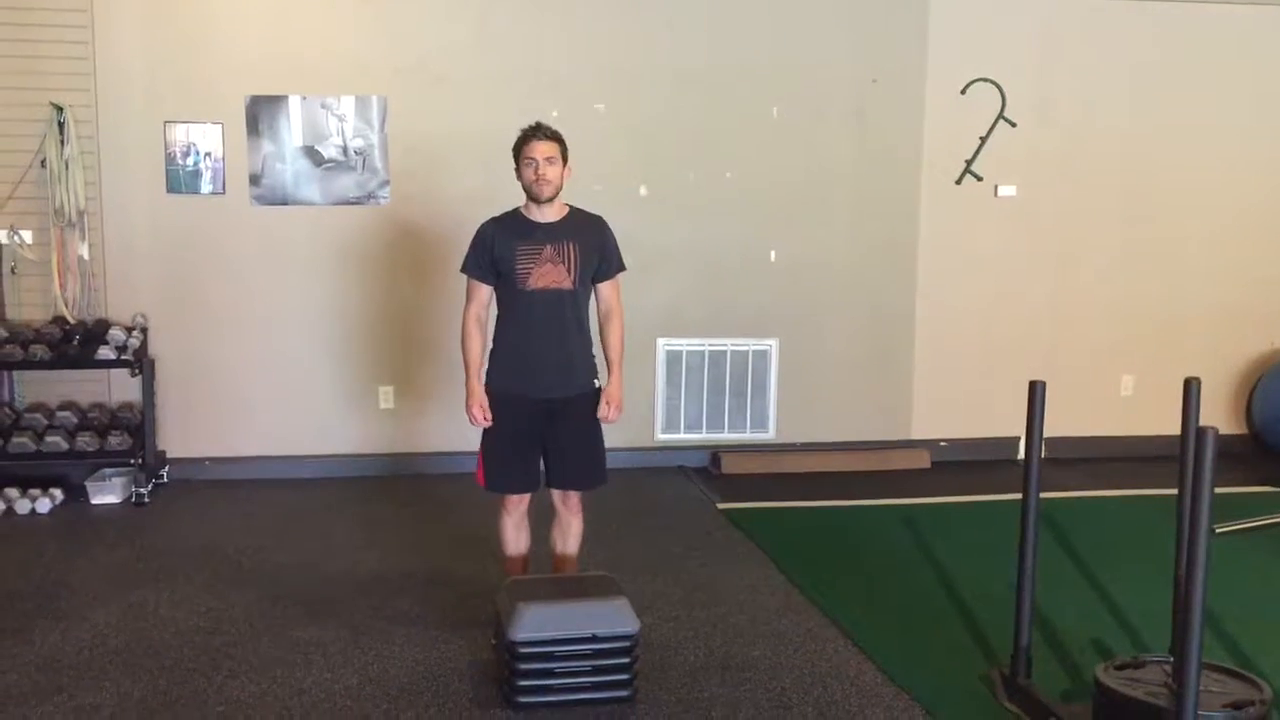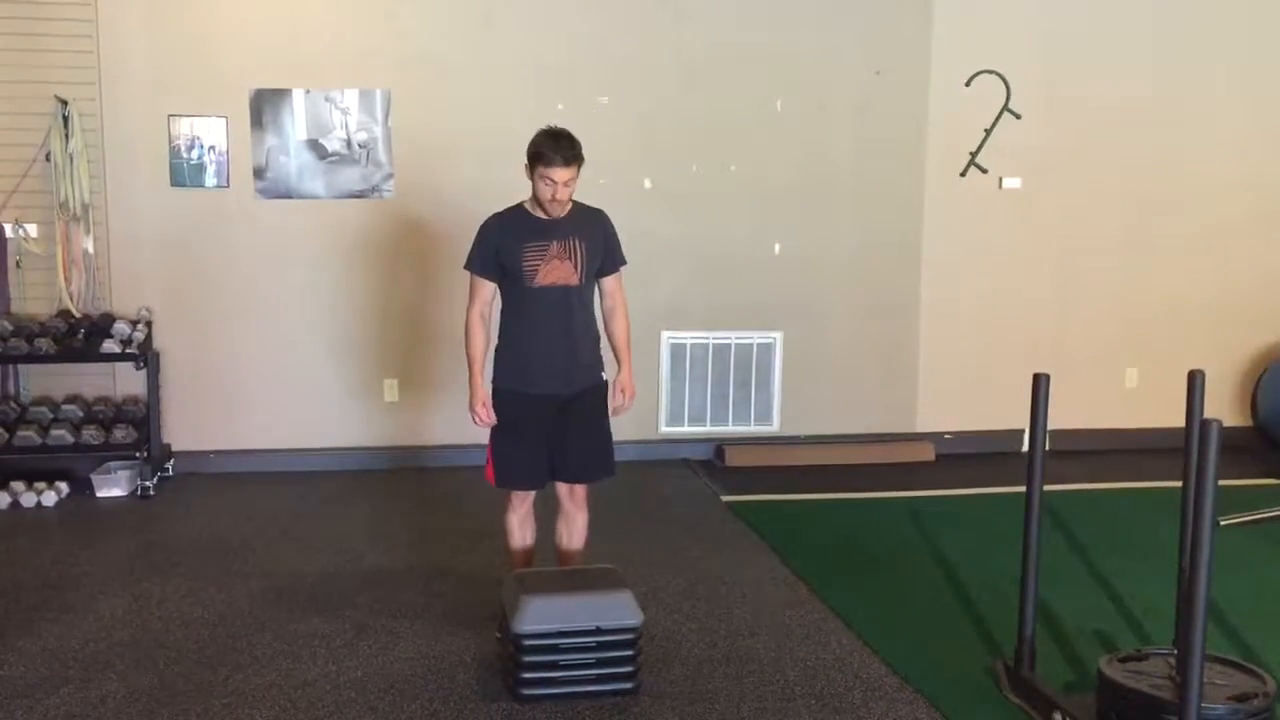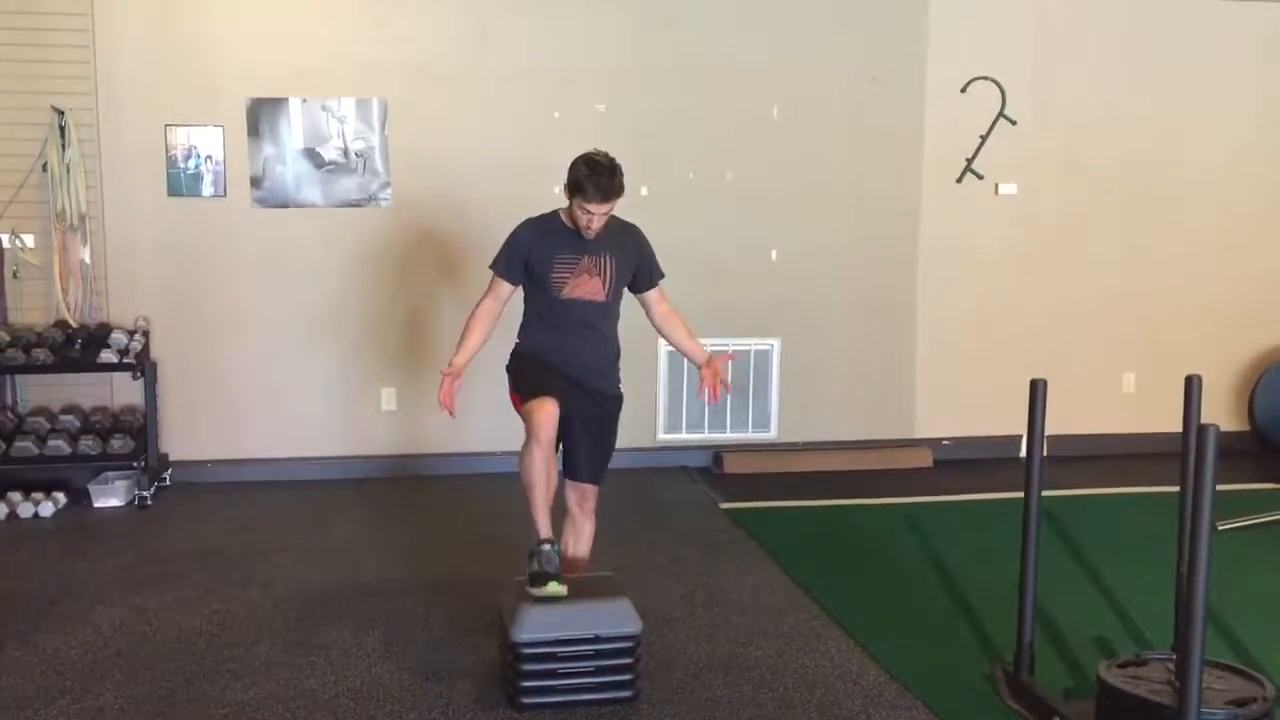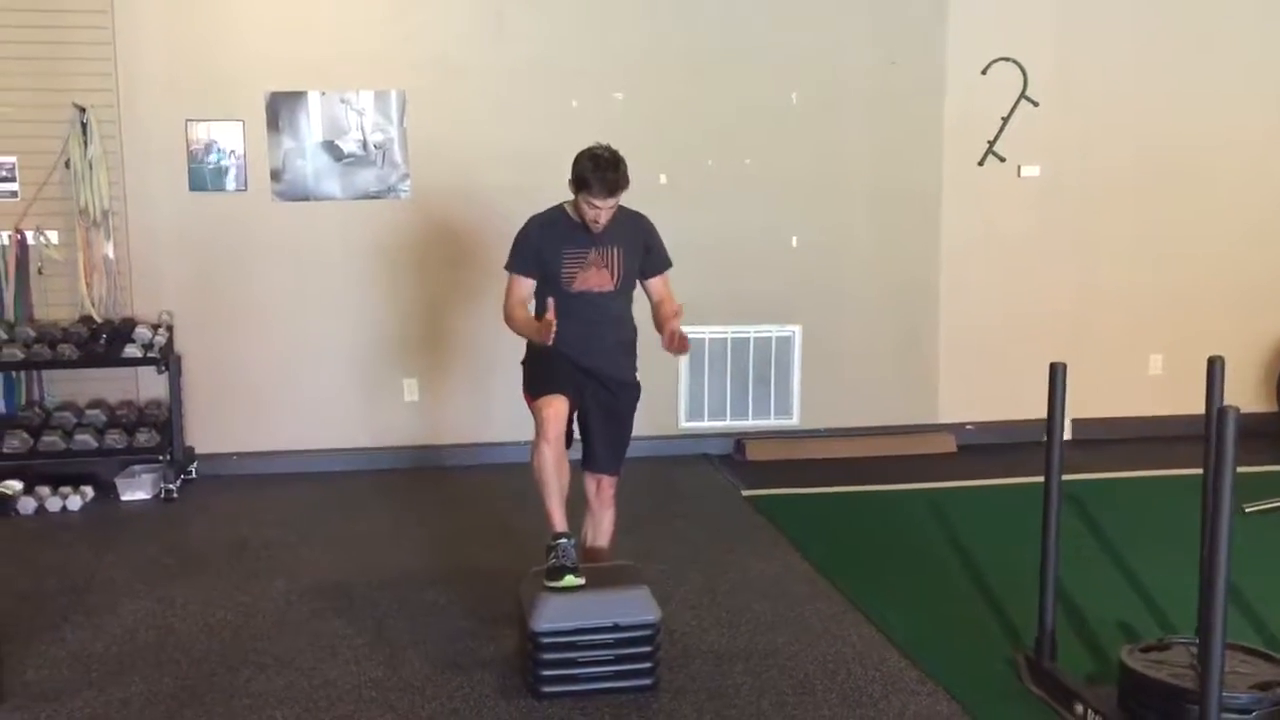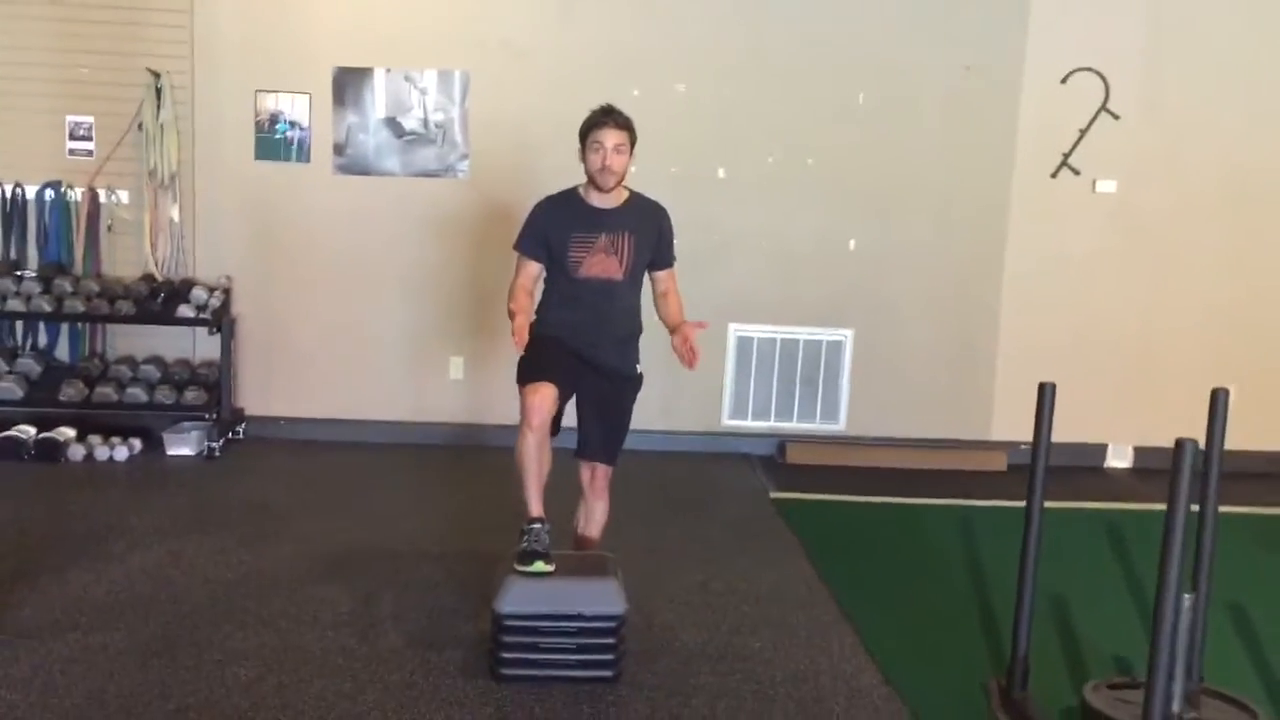
dt=1s
person 1, frame 1
left shoulder: (593, 231)
right shoulder: (494, 234)
left elbow: (610, 309)
right elbow: (475, 313)
left wrist: (615, 378)
right wrist: (473, 384)
left hip: (575, 391)
right hip: (510, 392)
left knee: (569, 500)
right knee: (514, 500)
person 1, frame 2
left shoulder: (596, 225)
right shoulder: (499, 230)
left elbow: (613, 300)
right elbow: (479, 310)
left wrist: (625, 367)
right wrist: (476, 381)
left hip: (583, 386)
right hip: (518, 388)
left knee: (574, 493)
right knee: (521, 496)
person 1, frame 3
left shoulder: (630, 241)
right shoulder: (532, 235)
left elbow: (659, 308)
right elbow: (492, 302)
left wrist: (703, 359)
right wrist: (457, 365)
left hip: (599, 381)
right hip: (539, 362)
left knee: (583, 498)
right knee: (544, 421)
left ankle: (571, 593)
right ankle: (544, 549)
person 1, frame 4
left shoulder: (638, 230)
right shoulder: (540, 231)
left elbow: (660, 295)
right elbow: (515, 304)
left wrist: (669, 326)
right wrist: (537, 330)
left hip: (615, 367)
right hip: (556, 357)
left knee: (603, 485)
right knee: (551, 419)
right ankle: (560, 543)
person 1, frame 5
left shoulder: (652, 217)
right shoulder: (550, 212)
left elbow: (664, 289)
right elbow: (525, 282)
left wrist: (677, 327)
right wrist: (520, 316)
left hip: (616, 358)
right hip: (555, 340)
left knee: (597, 476)
right knee: (536, 408)
right ankle: (535, 529)
